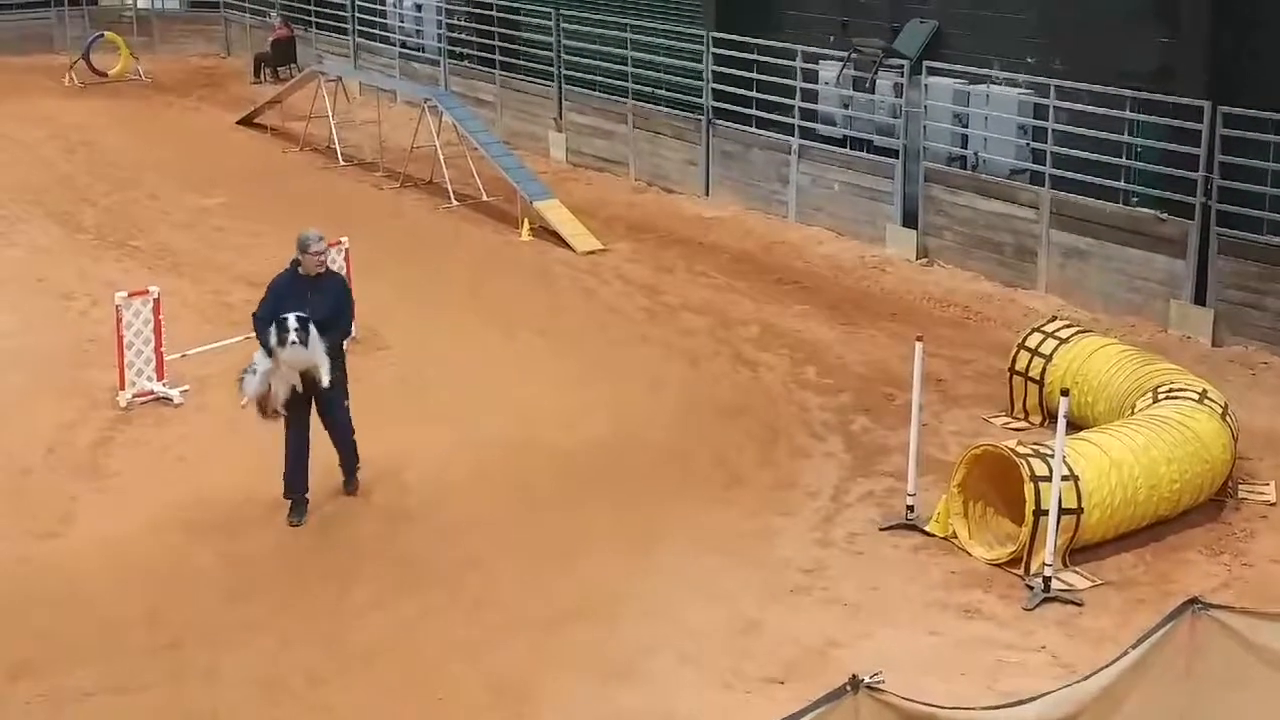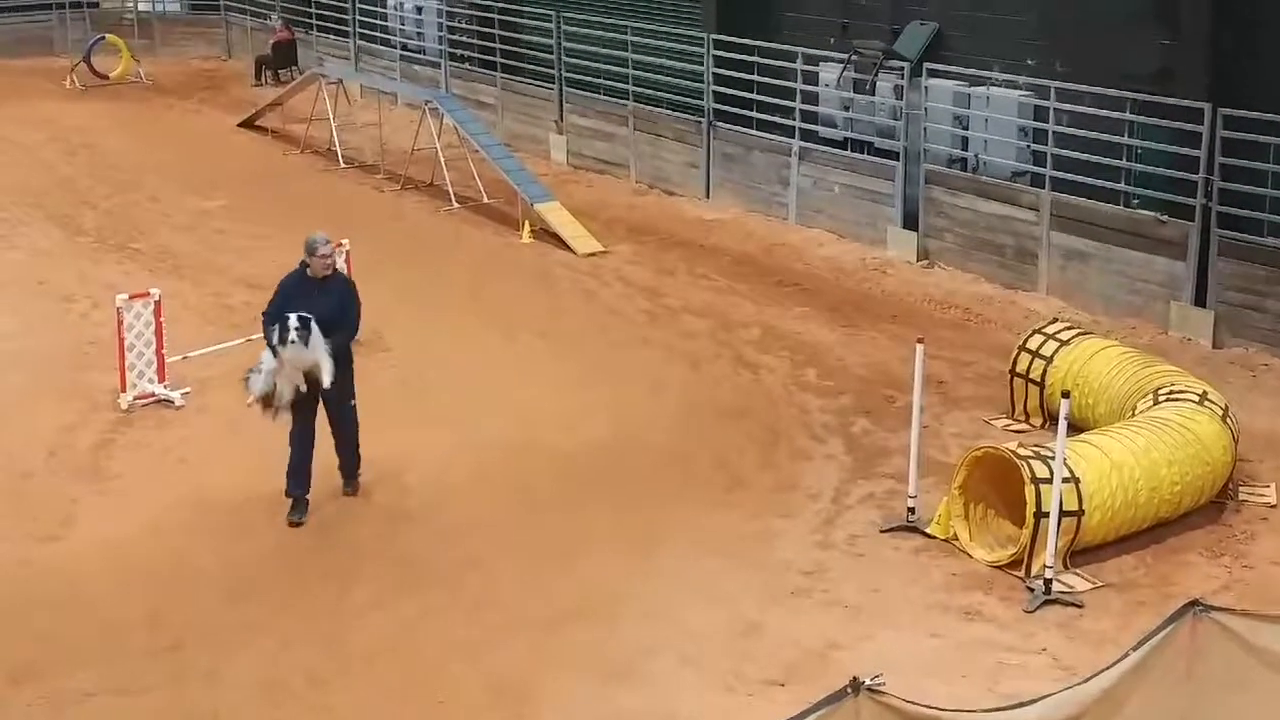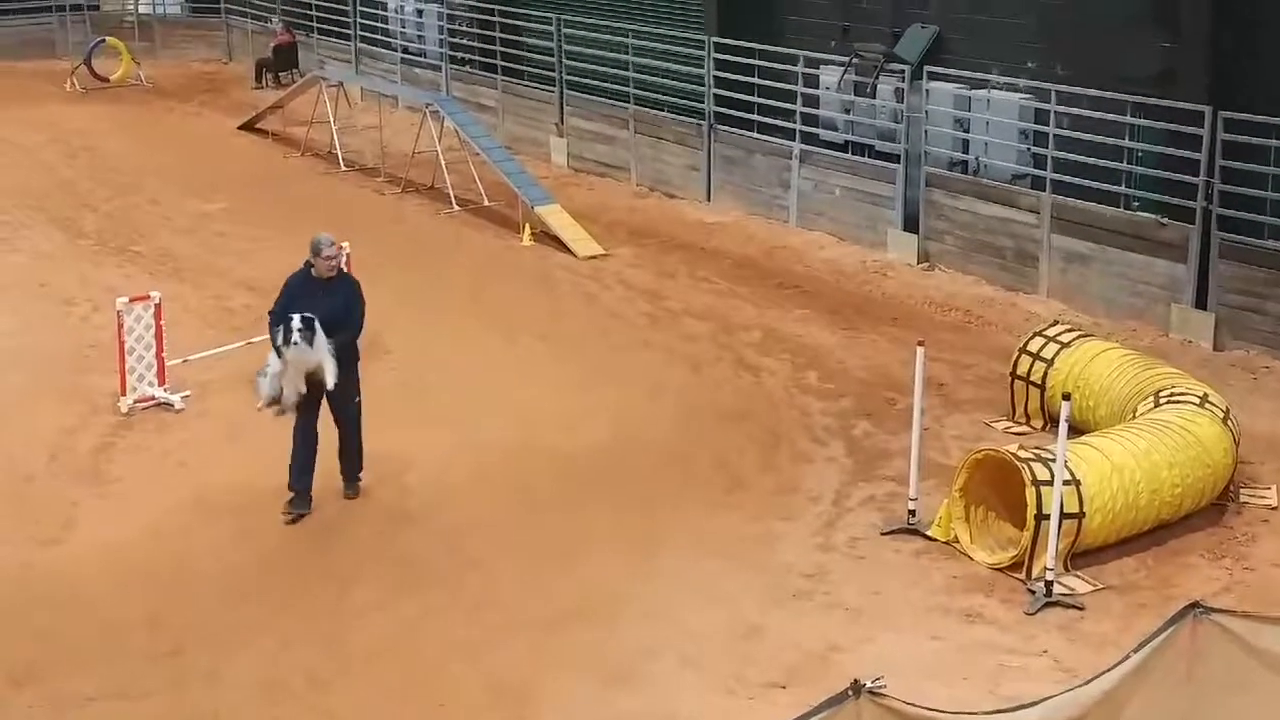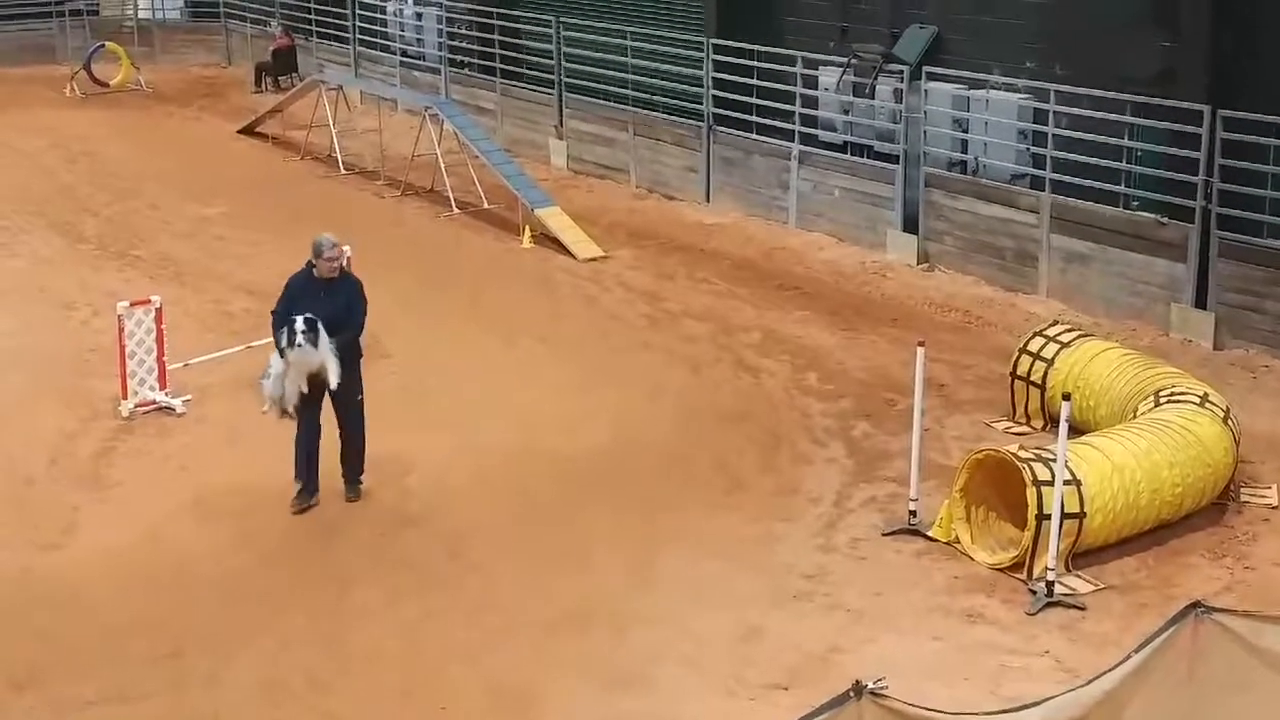
dt=0.1s
person 1, frame 1
left shoulder: (337, 284)
right shoulder: (282, 284)
left elbow: (344, 326)
right elbow: (260, 319)
left wrist: (321, 348)
right wrist: (272, 349)
left hip: (329, 366)
left knee: (339, 424)
right knee: (296, 433)
left ankle: (349, 472)
right ankle: (297, 500)
person 1, frame 2
left shoulder: (343, 285)
right shoulder: (291, 284)
left elbow: (350, 328)
right elbow: (270, 319)
left wrist: (326, 348)
right wrist: (280, 349)
left hip: (336, 365)
left knee: (344, 423)
right knee: (301, 430)
left ankle: (350, 474)
right ankle: (298, 498)
person 1, frame 3
left shoulder: (349, 285)
right shoulder: (296, 283)
left elbow: (354, 328)
right elbow: (276, 318)
left wrist: (329, 349)
right wrist: (283, 348)
left hip: (341, 363)
left knee: (348, 422)
right knee: (304, 428)
left ankle: (351, 476)
right ankle: (300, 495)
person 1, frame 4
left shoulder: (351, 285)
right shoulder: (298, 283)
left elbow: (356, 327)
right elbow: (279, 318)
left wrist: (332, 348)
right wrist: (286, 348)
left hip: (344, 362)
left knee: (351, 421)
right knee: (307, 422)
left ankle: (352, 479)
right ankle: (307, 486)
